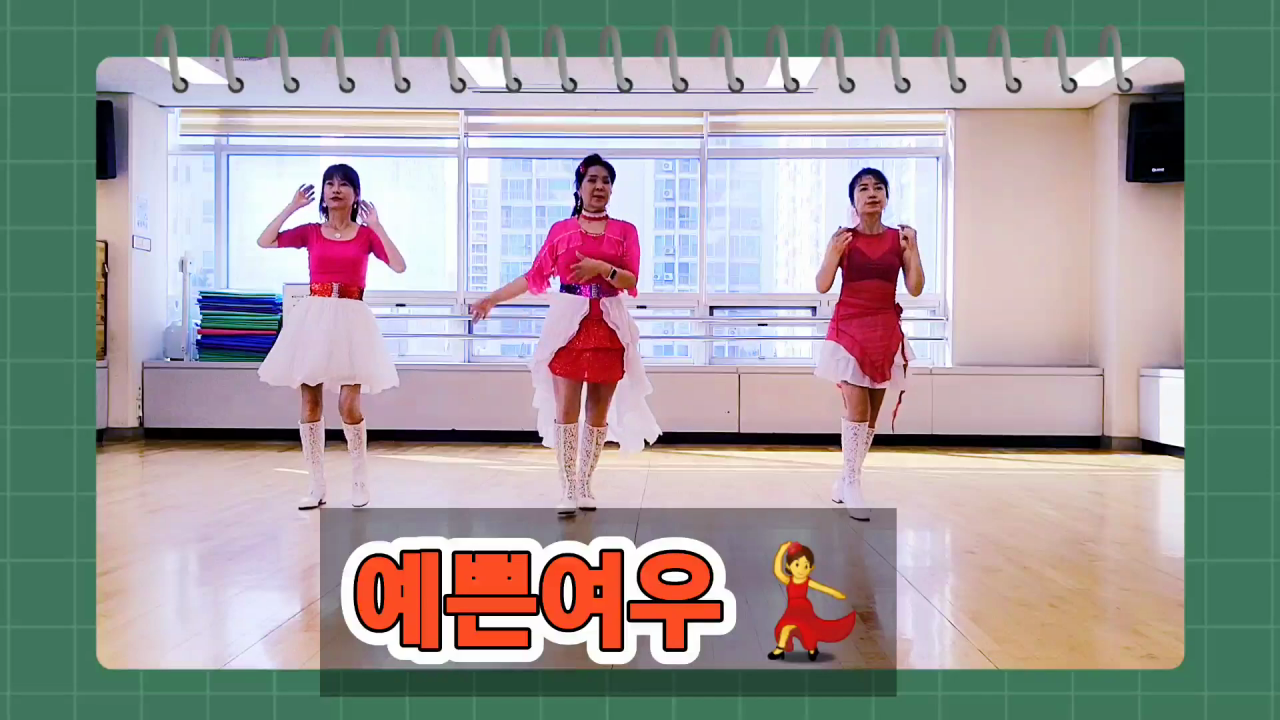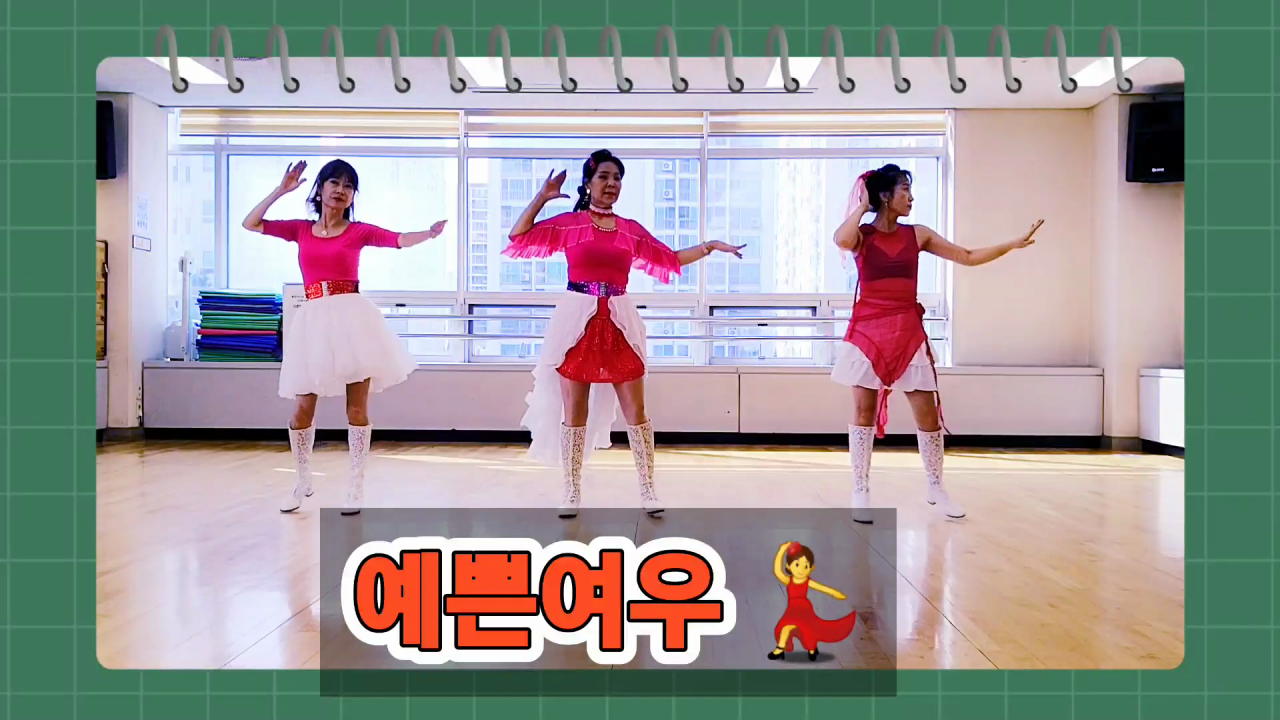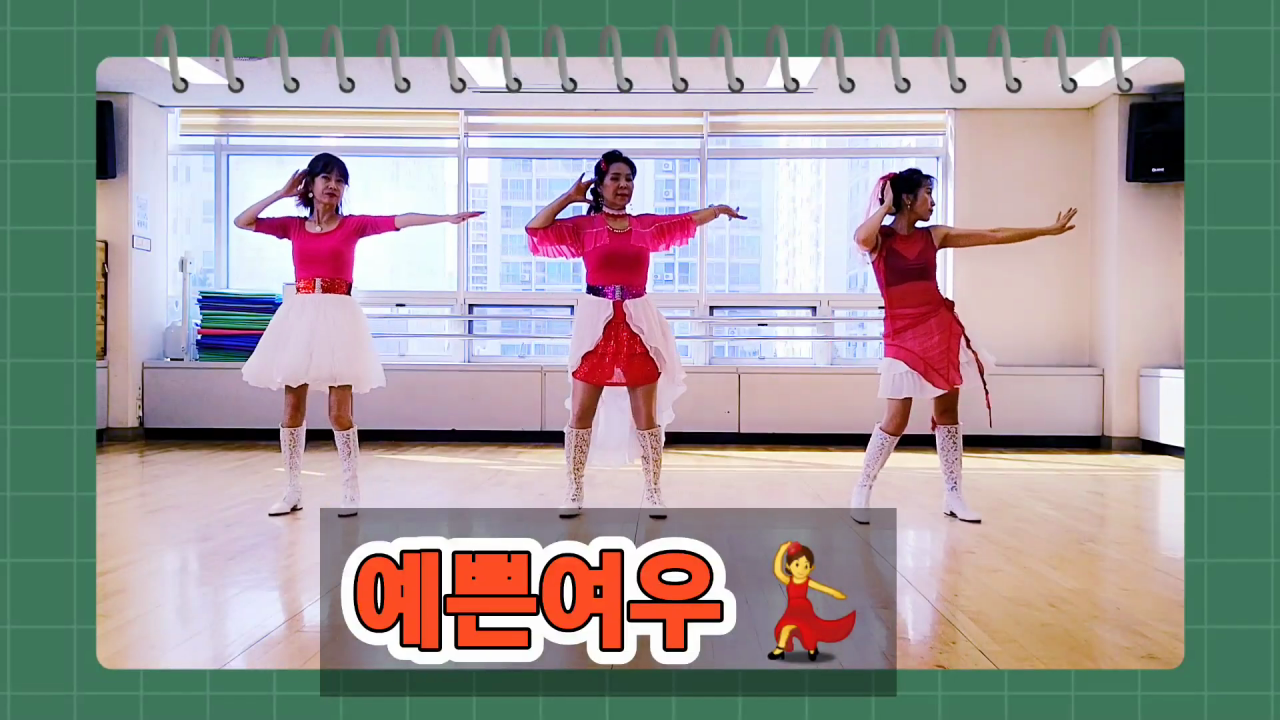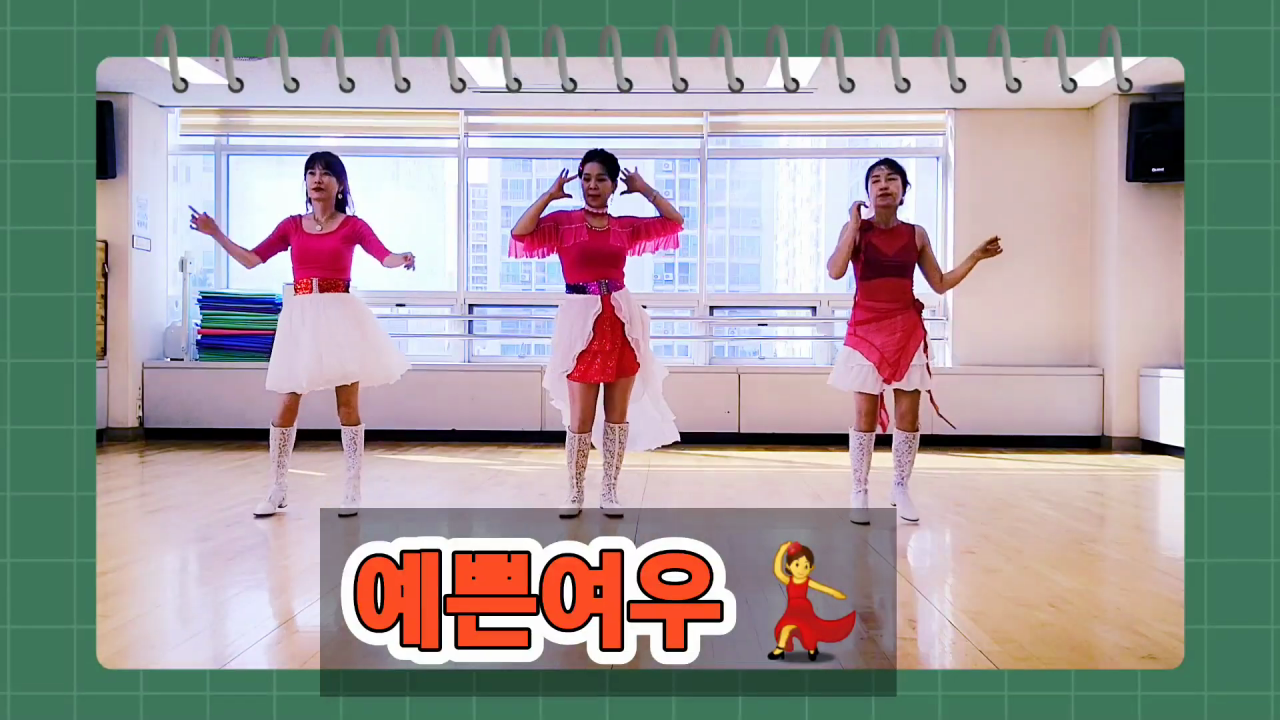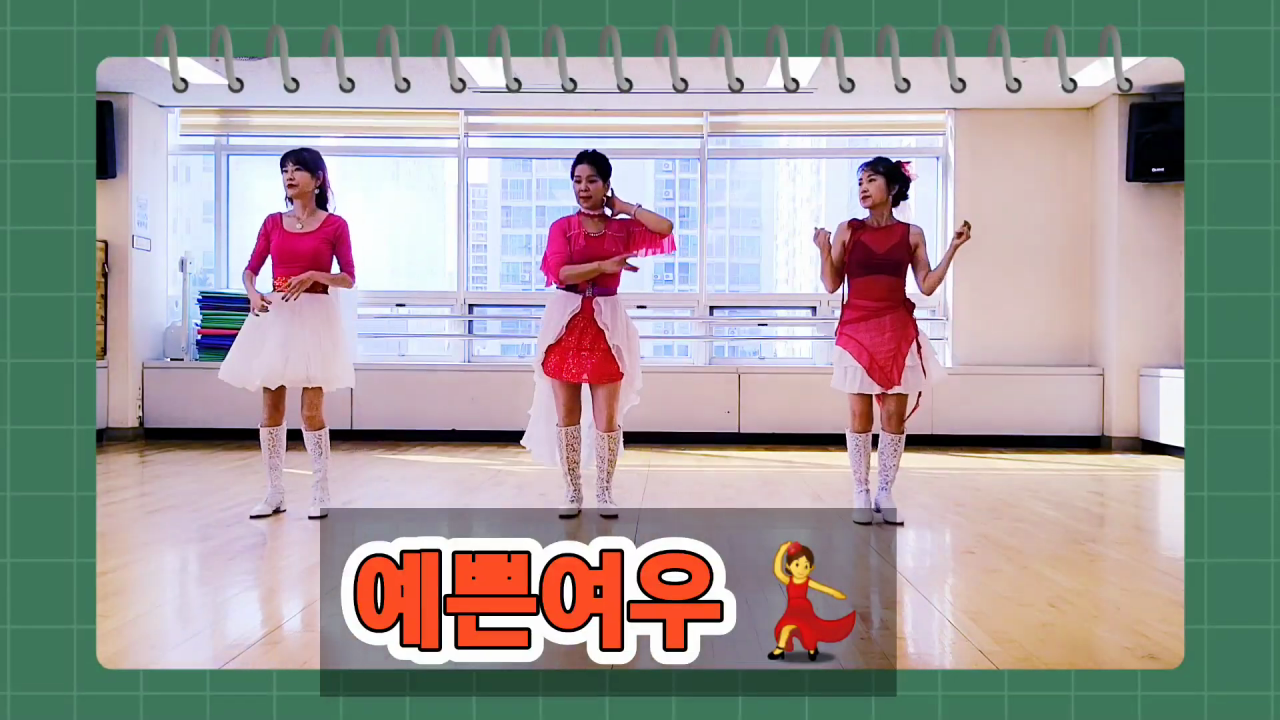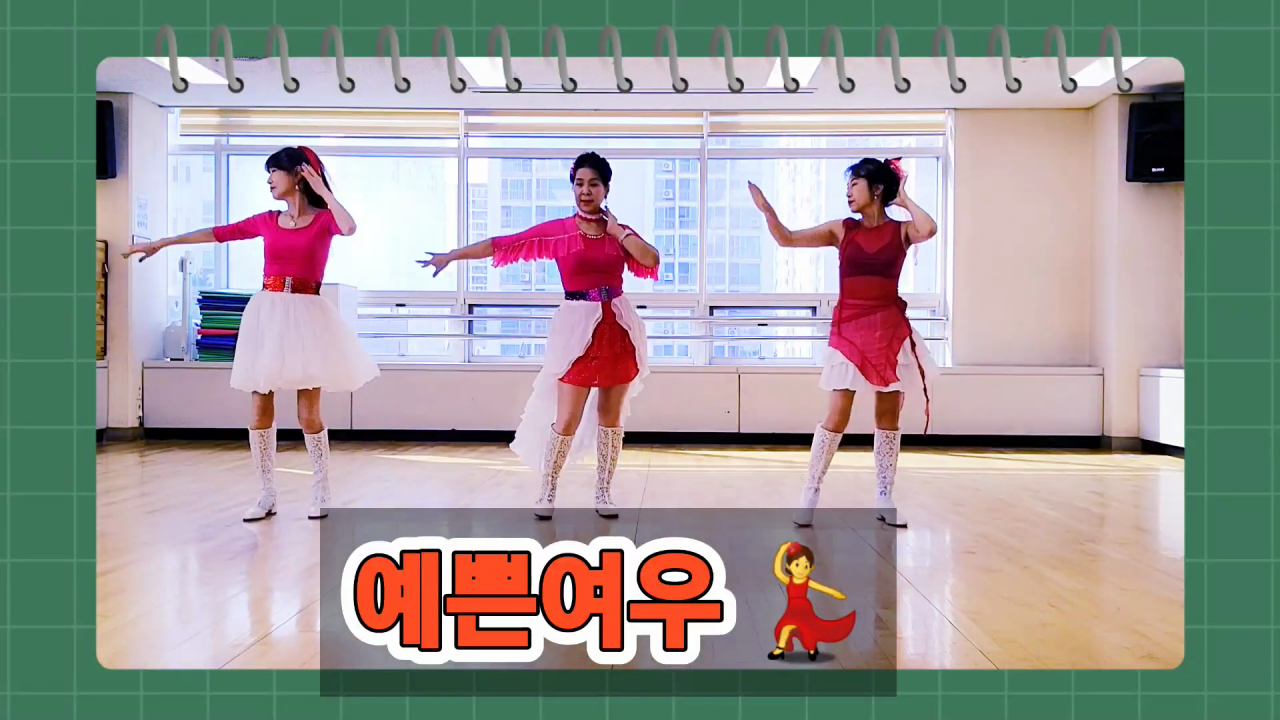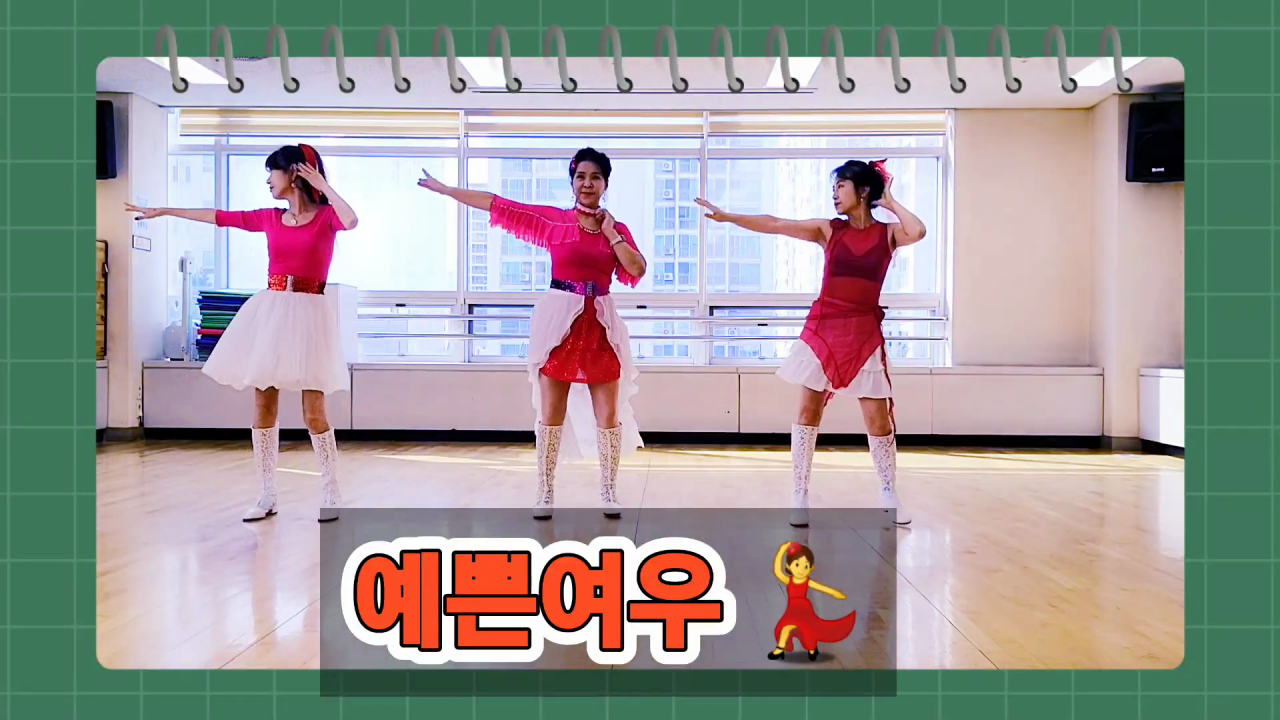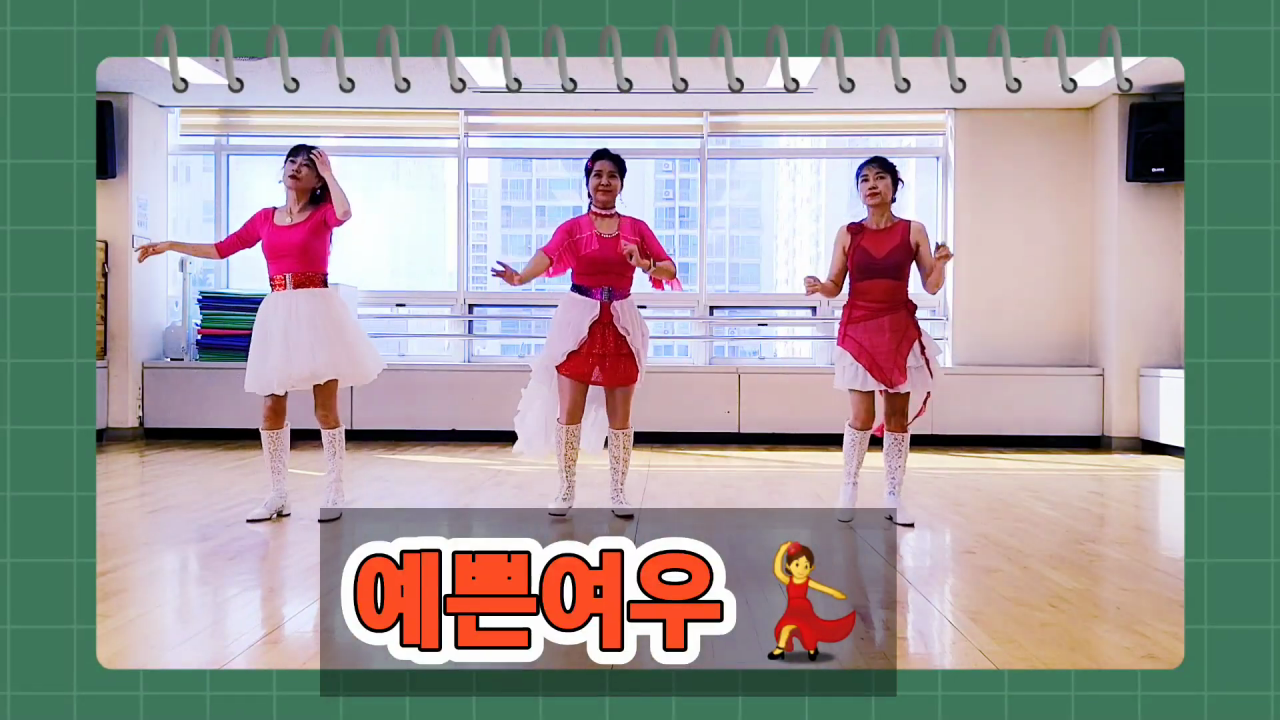
dt=0.4s
person 1, frame 1
left shoulder: (625, 231)
right shoulder: (560, 230)
left elbow: (630, 283)
right elbow: (535, 277)
left wrist: (602, 267)
right wrist: (493, 299)
left hip: (609, 326)
right hip: (567, 324)
left knee: (598, 415)
right knee: (565, 413)
left ankle: (584, 485)
right ankle: (569, 490)
person 1, frame 2
left shoulder: (631, 230)
right shoulder: (567, 224)
left elbow: (670, 259)
right elbow: (518, 238)
left wrist: (710, 246)
right wrist: (541, 198)
left hip: (619, 322)
right hip: (576, 321)
left knee: (636, 412)
right knee: (573, 414)
left ankle: (647, 488)
right ankle: (572, 492)
person 1, frame 3
left shoulder: (648, 226)
right shoulder: (583, 228)
left elbow: (688, 220)
right elbow: (535, 229)
left wrist: (720, 209)
right wrist: (570, 196)
left hip: (638, 324)
right hip: (596, 324)
left knee: (646, 417)
right knee: (581, 414)
left ankle: (652, 492)
right ankle: (574, 491)
person 1, frame 4
left shoulder: (626, 227)
right shoulder: (562, 222)
left elbow: (674, 223)
right elbow: (520, 233)
left wrist: (645, 189)
right wrist: (550, 194)
left hip: (620, 320)
right hip: (580, 321)
left knee: (618, 413)
right knee: (580, 417)
left ankle: (610, 491)
right ankle: (575, 492)
person 1, frame 5
left shoulder: (623, 229)
right shoulder: (562, 226)
left elbow: (665, 228)
right elbow: (559, 272)
left wrist: (625, 208)
right wrist: (605, 265)
left hip: (606, 324)
right hip: (565, 322)
left knee: (607, 418)
right knee: (567, 415)
left ankle: (604, 491)
right ankle: (573, 491)
person 1, frame 6
left shoulder: (622, 234)
right shoulder: (555, 231)
left elbow: (652, 261)
right elbow: (501, 244)
left wrist: (617, 229)
right wrist: (452, 255)
left hip: (618, 327)
right hip: (578, 327)
left knee: (611, 417)
right knee: (566, 420)
left ankle: (603, 491)
right ankle: (548, 490)
person 1, frame 7
left shoulder: (617, 229)
right shoulder: (552, 220)
left elbow: (637, 270)
right elbow: (497, 204)
left wrist: (610, 233)
right wrist: (445, 189)
left hip: (600, 324)
right hip: (559, 319)
left knee: (608, 414)
right knee: (551, 413)
left ankle: (608, 490)
right ankle: (545, 492)
person 1, frame 8
left shoulder: (637, 228)
right shoulder: (572, 228)
left elbow: (670, 271)
right elbow: (549, 256)
left wrist: (643, 263)
right wrist: (520, 277)
left hip: (621, 325)
right hip: (578, 323)
left knee: (619, 416)
right knee: (568, 412)
left ankle: (618, 492)
right ankle: (566, 488)
person 2, frame 1
left shoulder: (367, 236)
right shoulder: (310, 233)
left elbow: (399, 266)
right elbow: (264, 242)
left wrist: (377, 226)
right wrist: (293, 207)
left hip: (350, 319)
right hip: (313, 318)
left knee: (349, 406)
right knee: (310, 404)
left ankle: (359, 480)
right ankle: (317, 486)
person 2, frame 2
left shoulder: (359, 231)
right shoulder: (300, 229)
left elbow: (403, 239)
right elbow: (250, 223)
left wrist: (429, 234)
right wrist: (281, 191)
left hip: (352, 318)
right hip: (314, 320)
left knee: (357, 410)
right knee: (302, 410)
left ankle: (355, 490)
right ankle: (302, 481)
person 2, frame 3
left shoulder: (354, 225)
right shoulder: (293, 226)
left elbow: (401, 220)
right elbow: (242, 222)
left wrist: (448, 218)
right wrist: (281, 194)
left hip: (338, 316)
right hip: (299, 317)
left knee: (339, 413)
right knee: (292, 408)
left ankle: (350, 492)
right ankle: (293, 491)
person 2, frame 4
left shoulder: (353, 226)
right shoulder: (292, 226)
left elbow: (385, 257)
right elbow: (253, 259)
left wrist: (402, 259)
right wrist: (216, 234)
left hip: (341, 316)
right hip: (300, 317)
left knee: (348, 409)
right knee: (286, 408)
left ankle: (352, 491)
right ankle: (277, 490)
person 2, frame 5
left shoulder: (335, 225)
right shoulder: (272, 223)
left elbow: (349, 278)
right elbow: (251, 269)
left wrist: (312, 276)
right wrist: (253, 294)
left hip: (315, 314)
right hip: (275, 317)
left knee: (311, 412)
right knee: (271, 409)
left ankle: (321, 492)
right ankle: (274, 492)
person 2, frame 6
left shoulder: (325, 219)
right shoulder: (266, 221)
left elbow: (350, 227)
right elbow: (216, 233)
left wrist: (321, 189)
right wrist: (161, 243)
left hip: (307, 315)
right hip: (266, 313)
left knee: (309, 414)
right knee: (260, 411)
left ankle: (321, 490)
right ankle: (268, 494)
person 2, frame 7
left shoulder: (326, 216)
right shoulder: (269, 218)
left elbow: (352, 221)
right elbow: (218, 217)
left wrist: (323, 185)
right wrist: (161, 211)
left hip: (308, 313)
right hip: (269, 311)
left knee: (313, 414)
right knee: (264, 408)
left ankle: (331, 493)
right ankle: (268, 494)
person 2, frame 8
left shoulder: (322, 214)
right shoulder: (264, 218)
left elbow: (345, 212)
right elbow: (220, 250)
left wrist: (329, 172)
right wrist: (170, 246)
left hip: (318, 310)
right hip: (278, 312)
left knee: (326, 409)
right knee: (272, 410)
left ankle: (334, 493)
right ankle: (278, 495)
person 3, frame 1
left shoulder: (900, 239)
right shoulder: (844, 239)
left elbow: (915, 289)
right elbow: (822, 286)
left wrist: (912, 249)
right wrist: (835, 251)
left hip: (886, 331)
right hip: (848, 329)
left knee: (870, 417)
right knee: (857, 411)
left ankle: (844, 481)
right ankle: (852, 486)
person 3, frame 2
left shoulder: (917, 234)
right shoulder: (861, 234)
left elbow: (968, 257)
right elbow: (841, 240)
left wrist: (1014, 244)
right wrist: (862, 206)
left hip: (908, 333)
right hip: (866, 331)
left knee: (929, 417)
right knee: (865, 414)
left ankle: (935, 487)
right ankle: (860, 493)
person 3, frame 3
left shoulder: (934, 235)
right shoulder: (879, 238)
left elbow: (994, 236)
right elbow: (861, 238)
left wrist: (1050, 230)
right wrist: (885, 206)
left hip: (942, 332)
right hip: (904, 337)
left knee: (948, 415)
right knee: (895, 421)
left ankle: (953, 495)
right ankle: (862, 489)
person 3, frame 4
left shoulder: (916, 235)
right shoulder: (856, 230)
left elbow: (941, 284)
right elbow: (835, 271)
left wrist: (976, 256)
right wrist: (854, 224)
left hip: (908, 330)
right hip: (867, 330)
left knee: (908, 417)
right knee: (865, 417)
left ankle: (901, 491)
right ankle: (859, 493)
person 3, frame 5
left shoulder: (912, 234)
right shoulder: (848, 230)
left elbow: (926, 286)
right elbow: (832, 286)
left wrist: (953, 249)
right wrist: (824, 252)
left hip: (898, 330)
right hip: (856, 330)
left knee: (895, 418)
right knee: (861, 417)
left ankle: (885, 494)
right ankle: (862, 492)
person 3, frame 6
left shoulder: (902, 230)
right shoulder: (841, 229)
left elbow: (929, 229)
right elbow: (787, 239)
left wrist: (904, 201)
right wrist: (766, 209)
left hip: (891, 330)
right hip: (849, 331)
left knee: (888, 418)
right knee: (836, 417)
left ankle: (885, 497)
right ankle: (811, 489)
person 3, frame 7
left shoulder: (888, 233)
right shoulder: (828, 229)
left elbow: (918, 232)
right elbow: (773, 224)
left wrist: (891, 204)
right wrist: (727, 216)
left hip: (864, 333)
right hip: (823, 329)
left knee: (878, 419)
right knee: (808, 413)
left ankle: (889, 494)
right ankle: (800, 493)
person 3, frame 8
left shoulder: (912, 230)
right shoulder: (848, 234)
left elbow: (931, 285)
right elbow: (834, 287)
left wrist: (939, 263)
right wrist: (818, 285)
left hip: (899, 330)
right hip: (857, 331)
left knee: (896, 417)
right knee: (861, 416)
left ankle: (894, 497)
right ankle: (850, 486)
